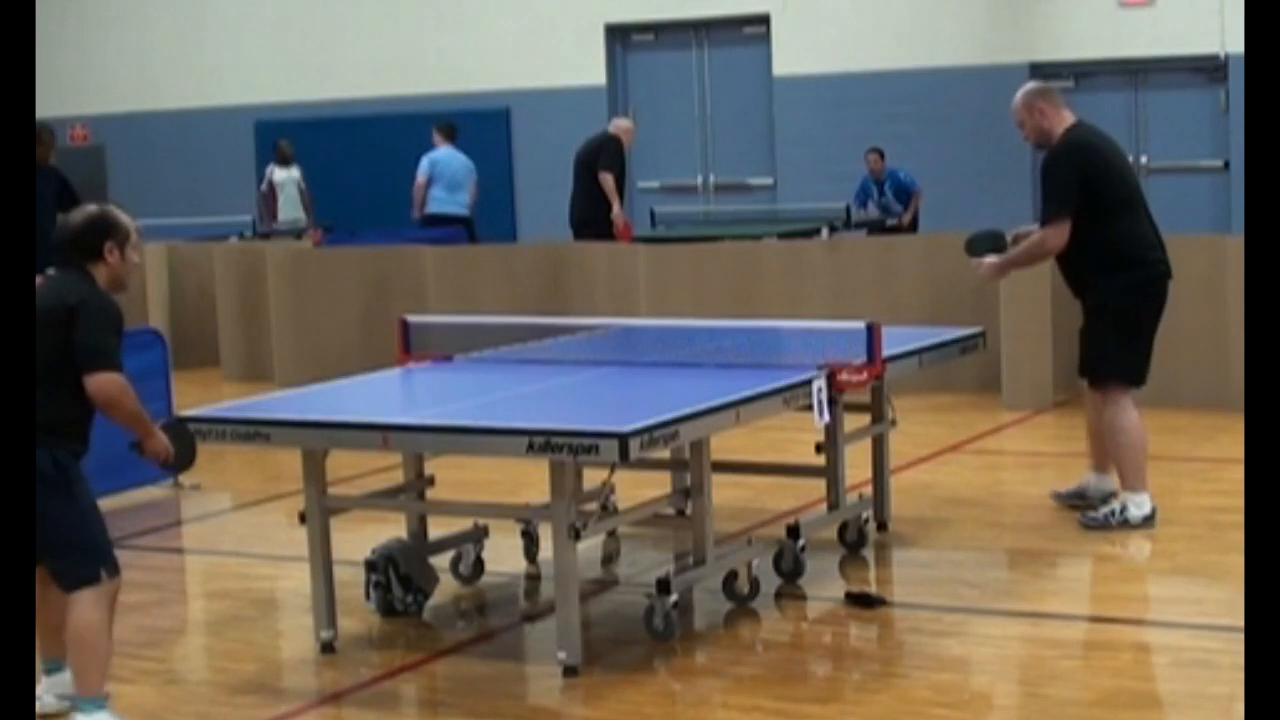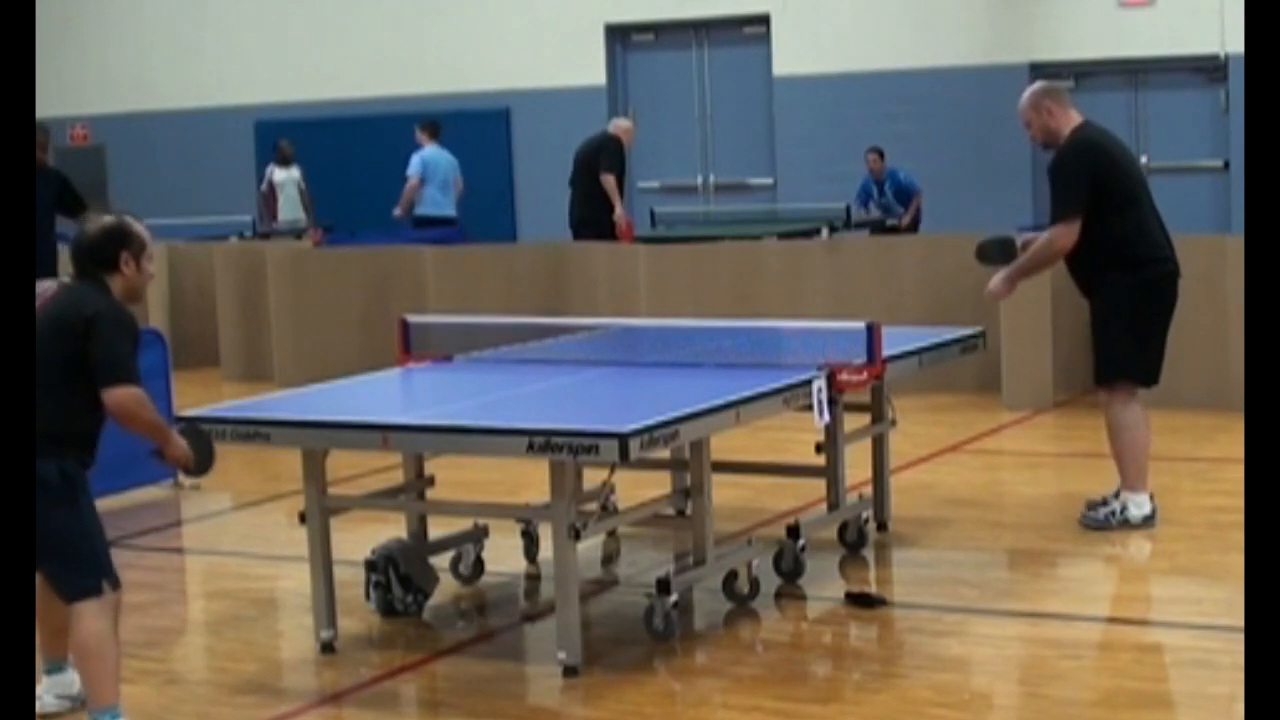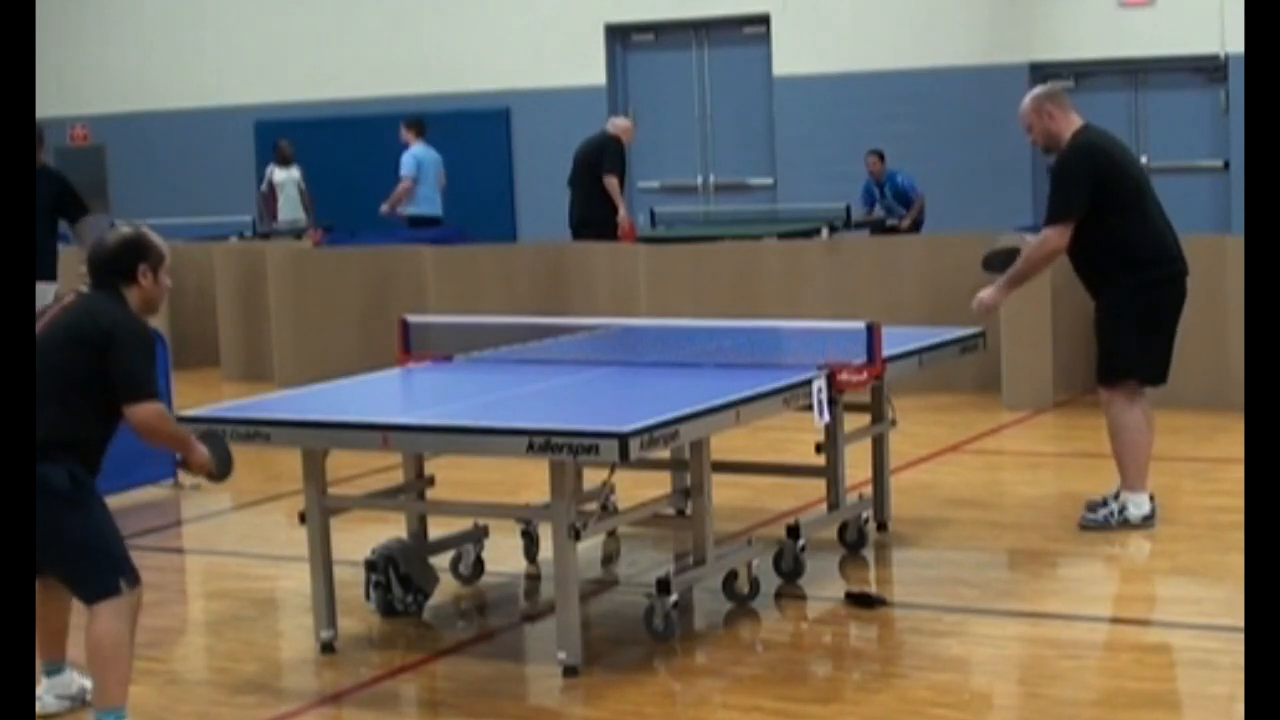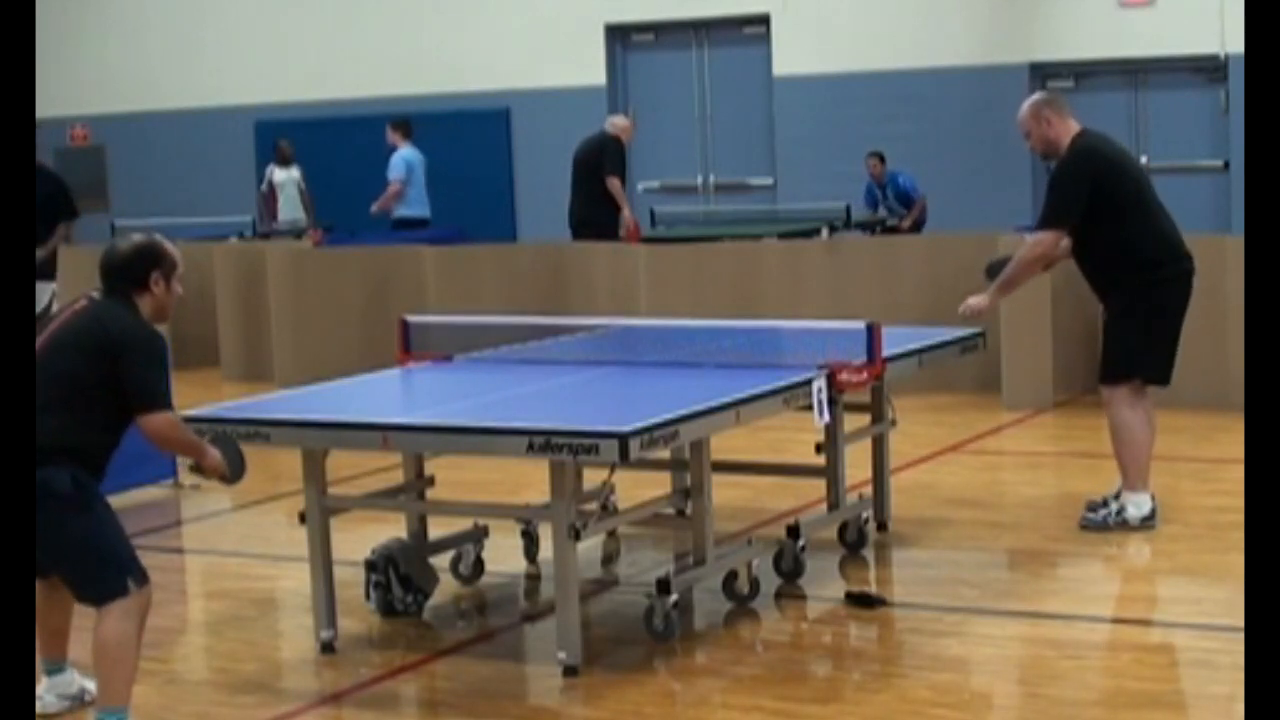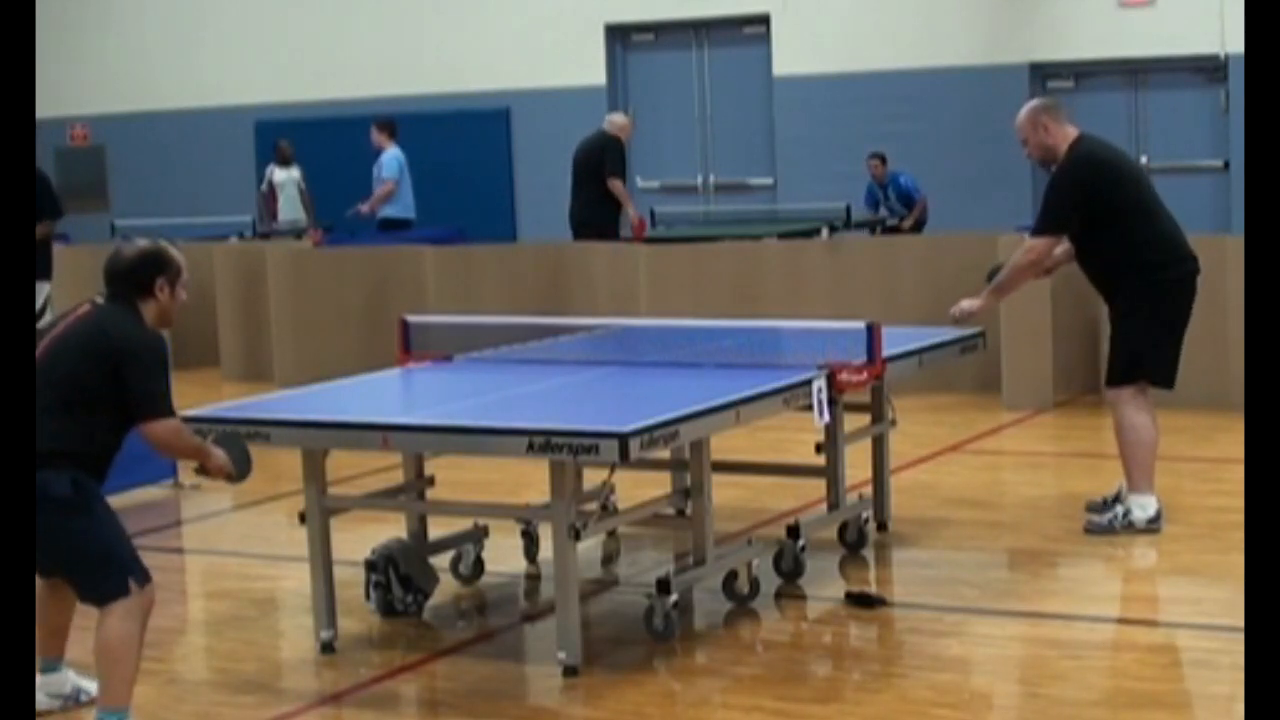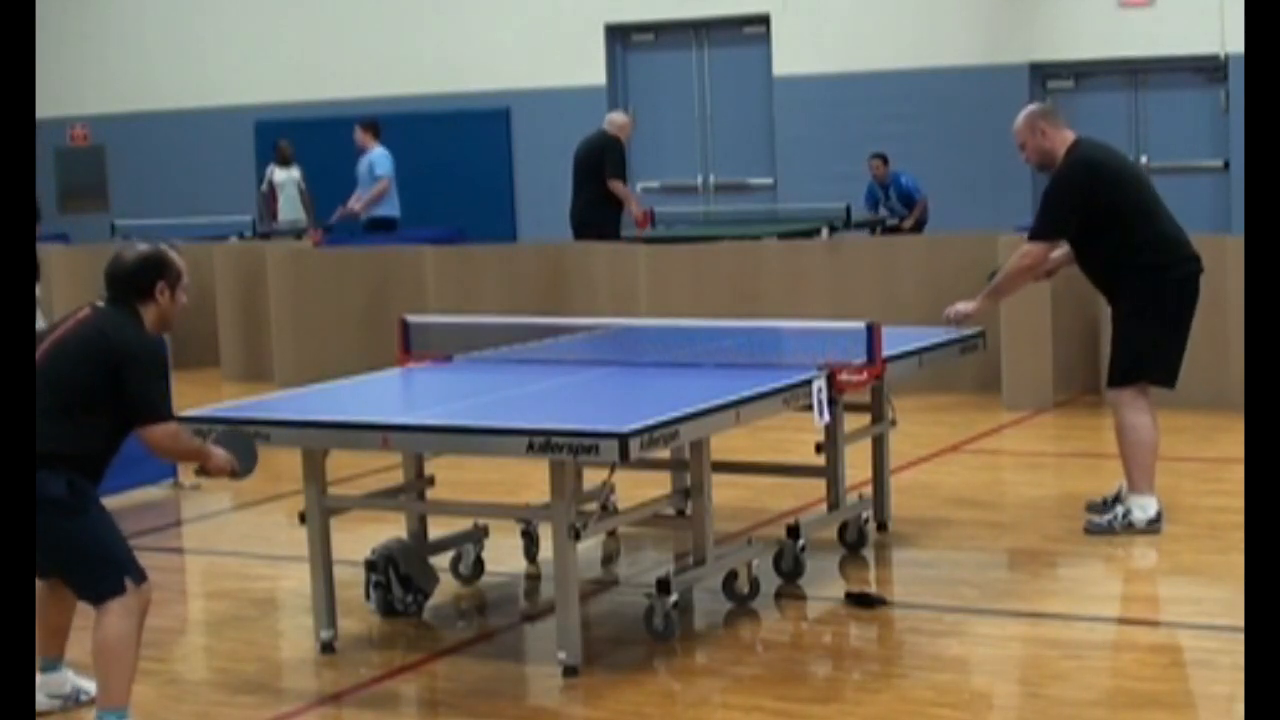
dt=0.5s
person 1, frame 1
left shoulder: (51, 293)
right shoulder: (93, 303)
right elbow: (104, 386)
right wrist: (149, 433)
left hip: (42, 453)
right hip: (44, 456)
left knee: (53, 566)
right knee: (94, 580)
person 1, frame 2
left shoulder: (62, 303)
right shoulder: (108, 315)
right elbow: (121, 399)
right wrist: (168, 439)
left hip: (43, 460)
right hip: (46, 466)
left knee: (60, 570)
right knee: (95, 592)
person 1, frame 3
left shoulder: (71, 311)
right shoulder: (125, 328)
right elbow: (144, 415)
right wrist: (189, 447)
left hip: (46, 465)
right hip: (49, 472)
left knee: (56, 570)
right knee: (115, 592)
person 1, frame 4
left shoulder: (82, 315)
right shoulder: (136, 335)
right elbow: (156, 423)
right wrist: (202, 452)
left hip: (45, 470)
right hip: (50, 477)
left knee: (60, 570)
right knee: (125, 594)
person 1, frame 5
left shoulder: (85, 319)
right shoulder: (138, 340)
right elbow: (160, 431)
right wrist: (207, 454)
left hip: (46, 471)
right hip: (50, 480)
left knee: (63, 568)
right knee: (129, 594)
person 1, frame 6
left shoulder: (87, 323)
right shoulder: (138, 344)
right elbow: (159, 435)
right wrist: (207, 455)
left hip: (46, 475)
right hip: (47, 482)
left knee: (63, 570)
right knee: (124, 593)
person 2, frame 1
left shoulder: (1064, 156)
right shoulder: (1090, 142)
left elbow: (1055, 240)
left wrist: (1003, 264)
right wrist: (1032, 235)
left hip: (1123, 284)
right hip: (1133, 278)
left knee: (1113, 390)
right knee: (1099, 384)
left ankle: (1137, 503)
right ankle: (1100, 484)
person 2, frame 2
left shoulder: (1073, 155)
right shoulder: (1097, 142)
left elbow: (1064, 238)
left wrist: (1011, 276)
right wrist: (1037, 244)
left hip: (1130, 284)
right hip: (1145, 277)
left knee: (1117, 389)
right knee: (1121, 388)
left ankle: (1136, 504)
right ankle: (1132, 490)
person 2, frame 3
left shoulder: (1076, 158)
right shoulder: (1096, 146)
left elbow: (1055, 240)
left wrist: (1002, 287)
right wrist: (1035, 251)
left hip: (1138, 285)
right hip: (1151, 279)
left knee: (1119, 390)
right knee: (1129, 389)
left ankle: (1136, 504)
right ankle: (1133, 492)
person 2, frame 4
left shoulder: (1077, 164)
right shoulder: (1093, 153)
left elbow: (1042, 245)
left wrist: (991, 295)
right wrist: (1054, 257)
left hip: (1147, 285)
right hip: (1155, 279)
left knee: (1119, 390)
right knee: (1132, 388)
left ankle: (1137, 505)
right ankle: (1134, 492)
person 2, frame 5
left shoulder: (1076, 169)
right shoulder: (1091, 158)
left elbow: (1035, 251)
left wrist: (984, 299)
right wrist: (1055, 260)
left hip: (1153, 285)
right hip: (1157, 280)
left knee: (1125, 392)
right knee: (1132, 389)
left ankle: (1142, 507)
right ankle: (1136, 491)
person 2, frame 6
left shoulder: (1074, 174)
right shoulder: (1090, 161)
left elbow: (1031, 256)
left wrist: (979, 303)
right wrist: (1056, 262)
left hip: (1156, 285)
right hip: (1161, 280)
left knee: (1126, 392)
right knee: (1132, 390)
left ankle: (1143, 507)
right ankle: (1136, 492)
